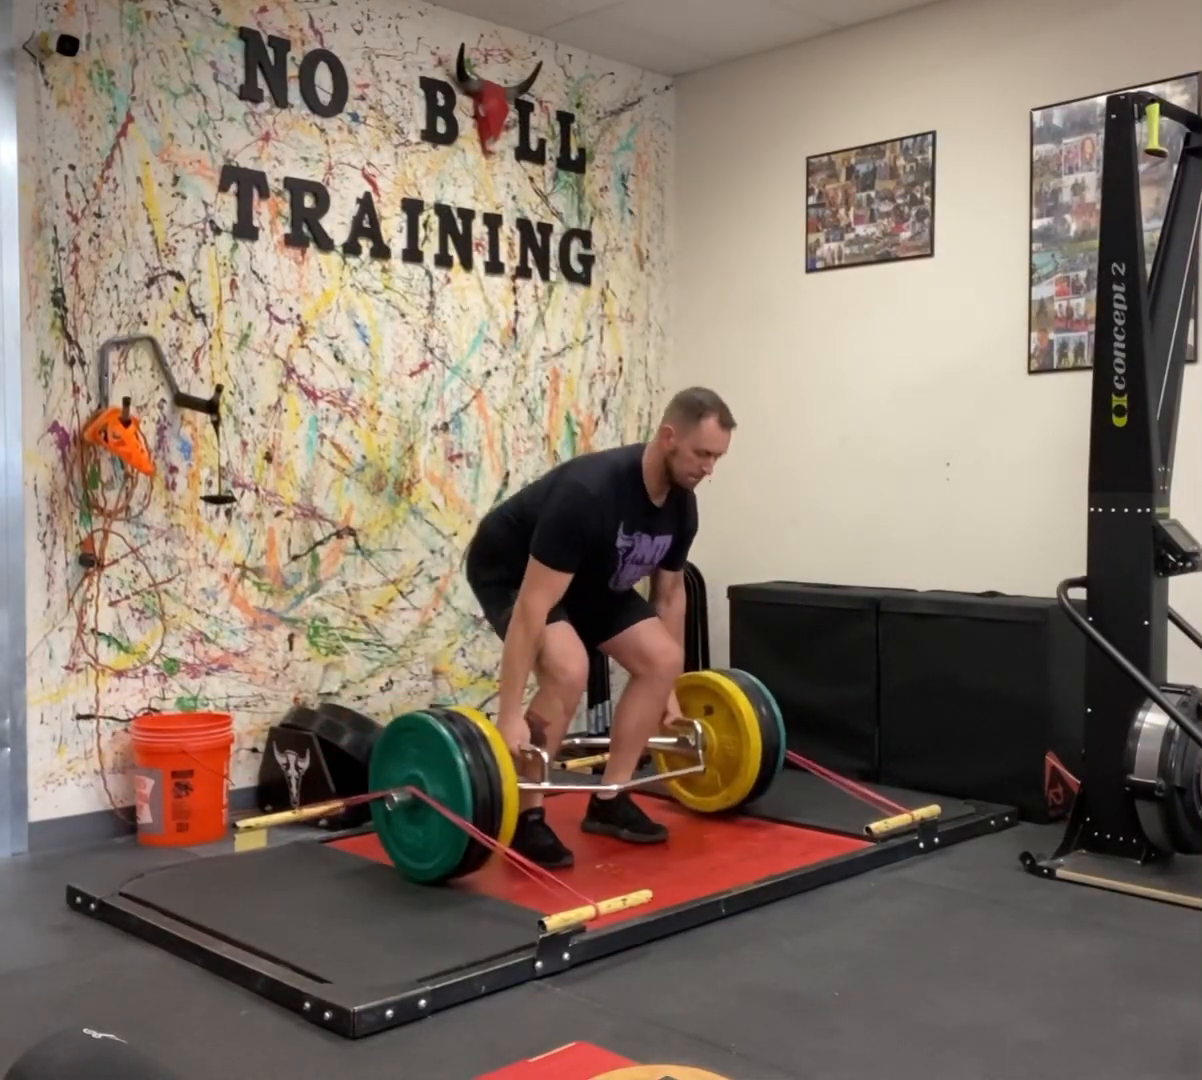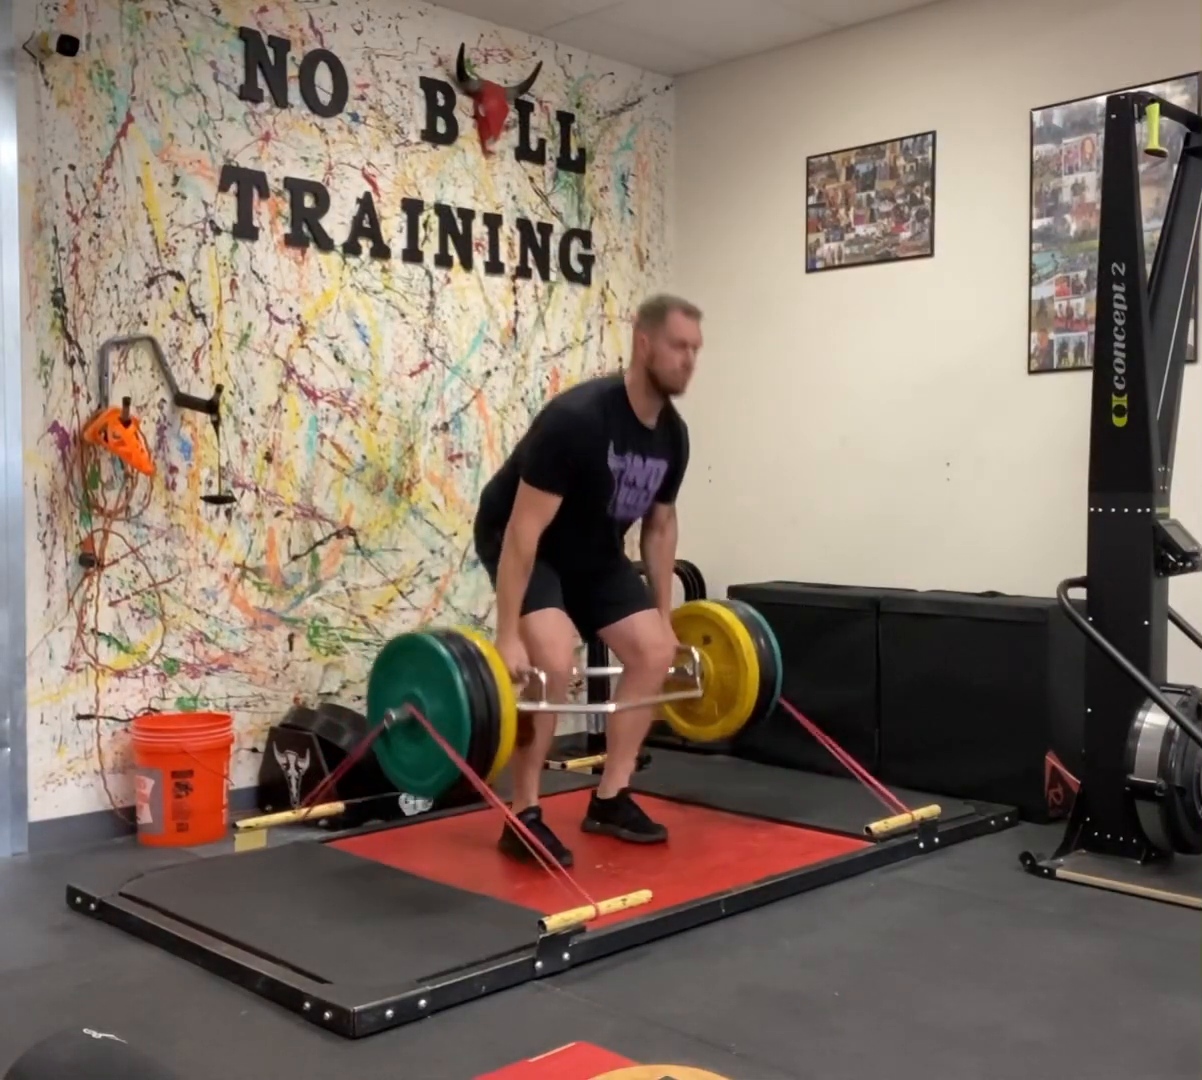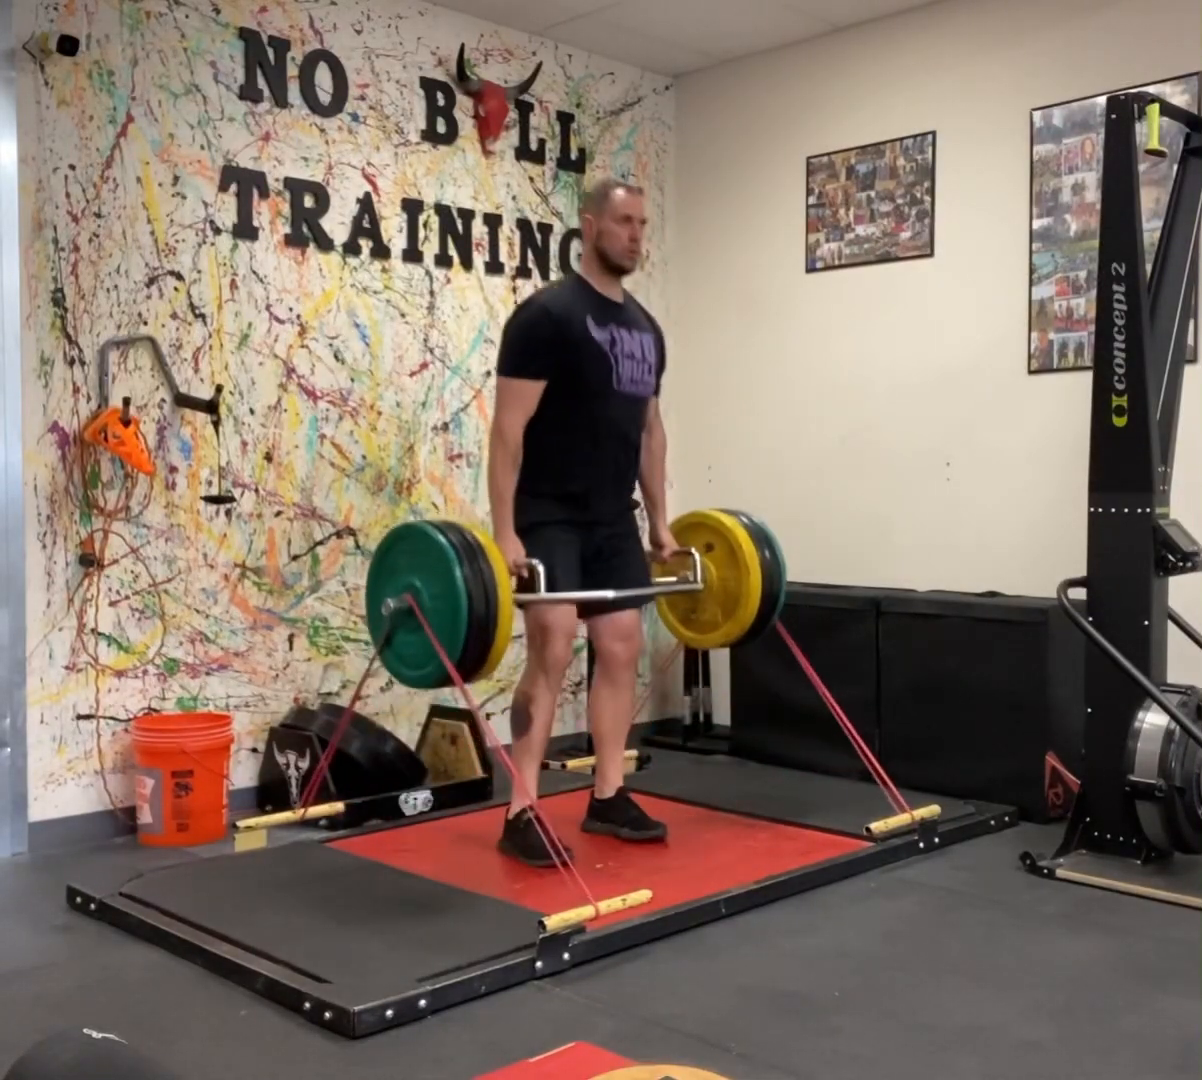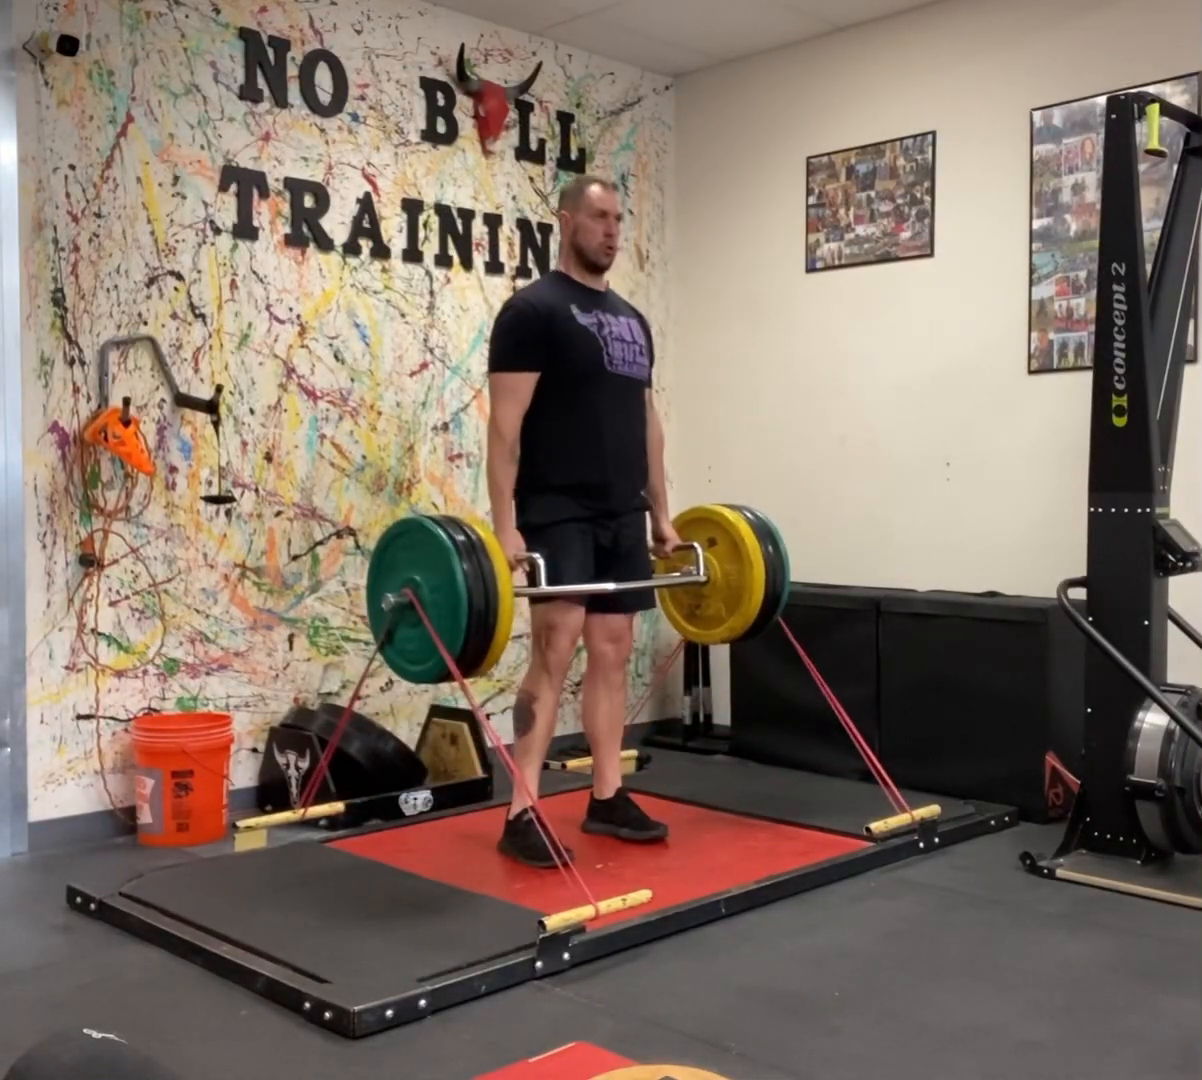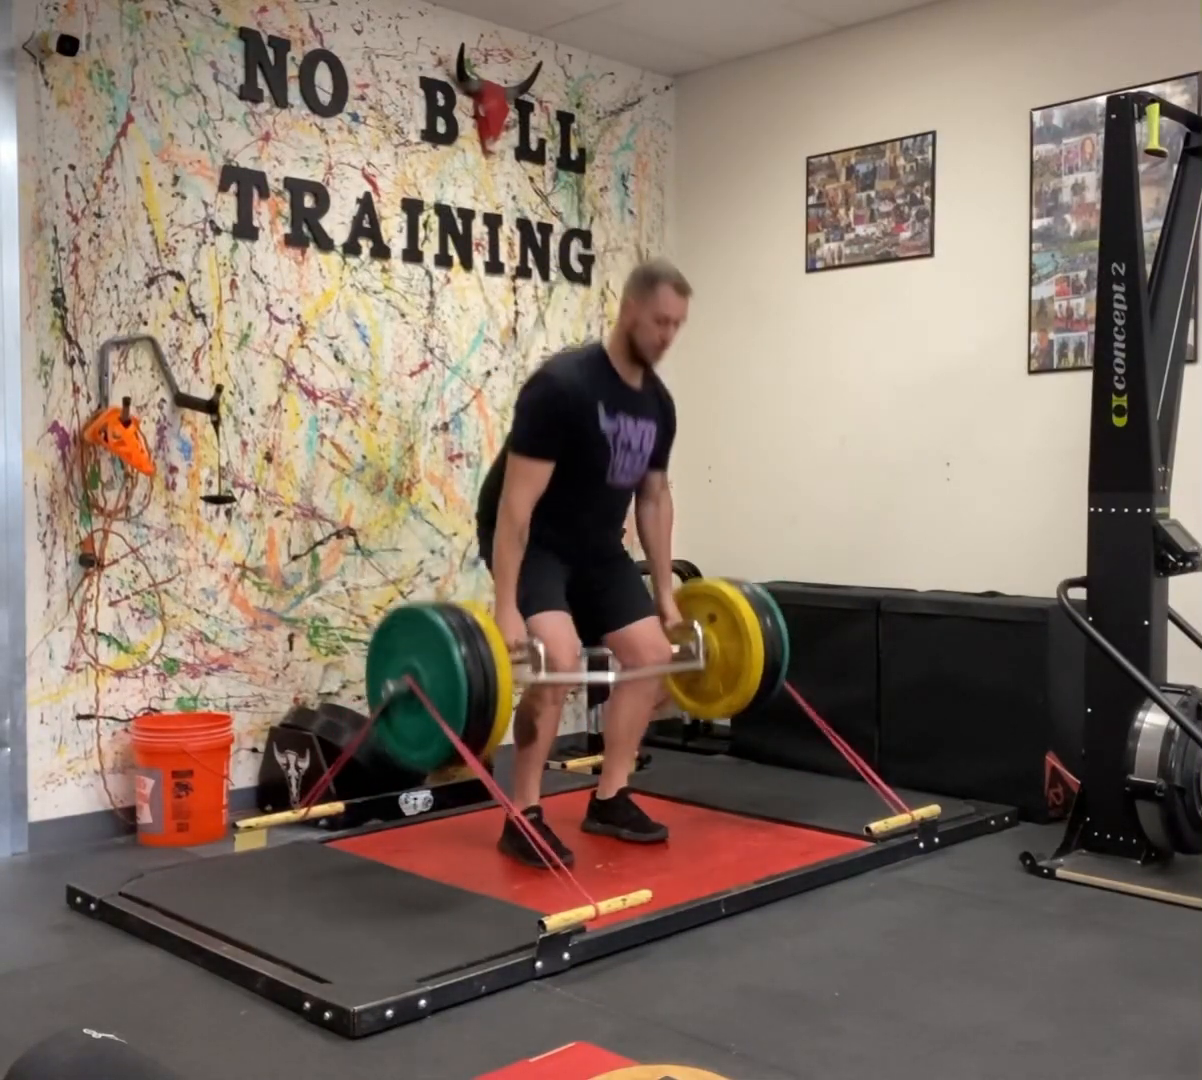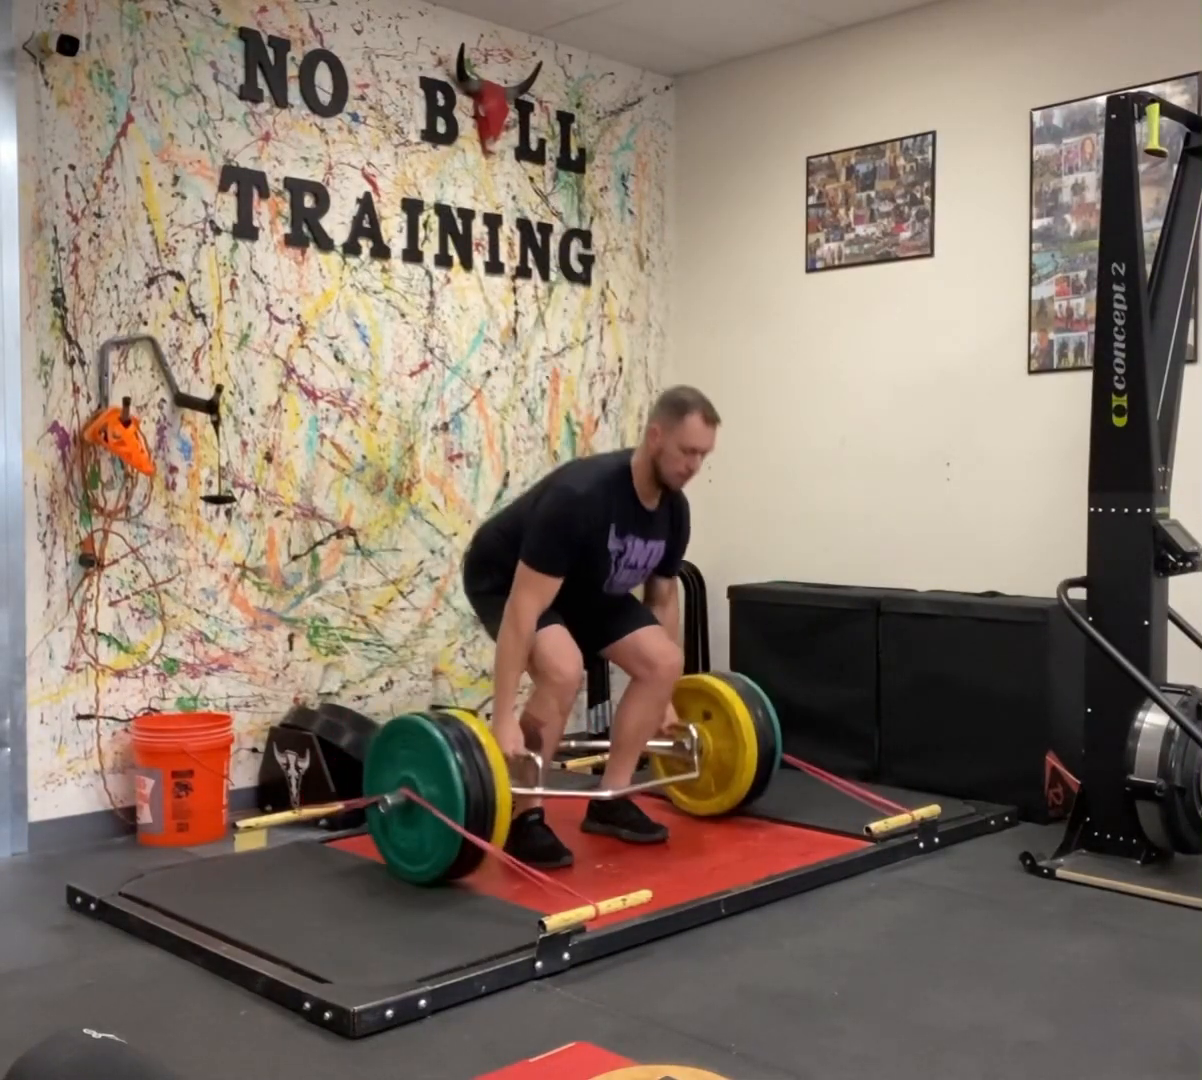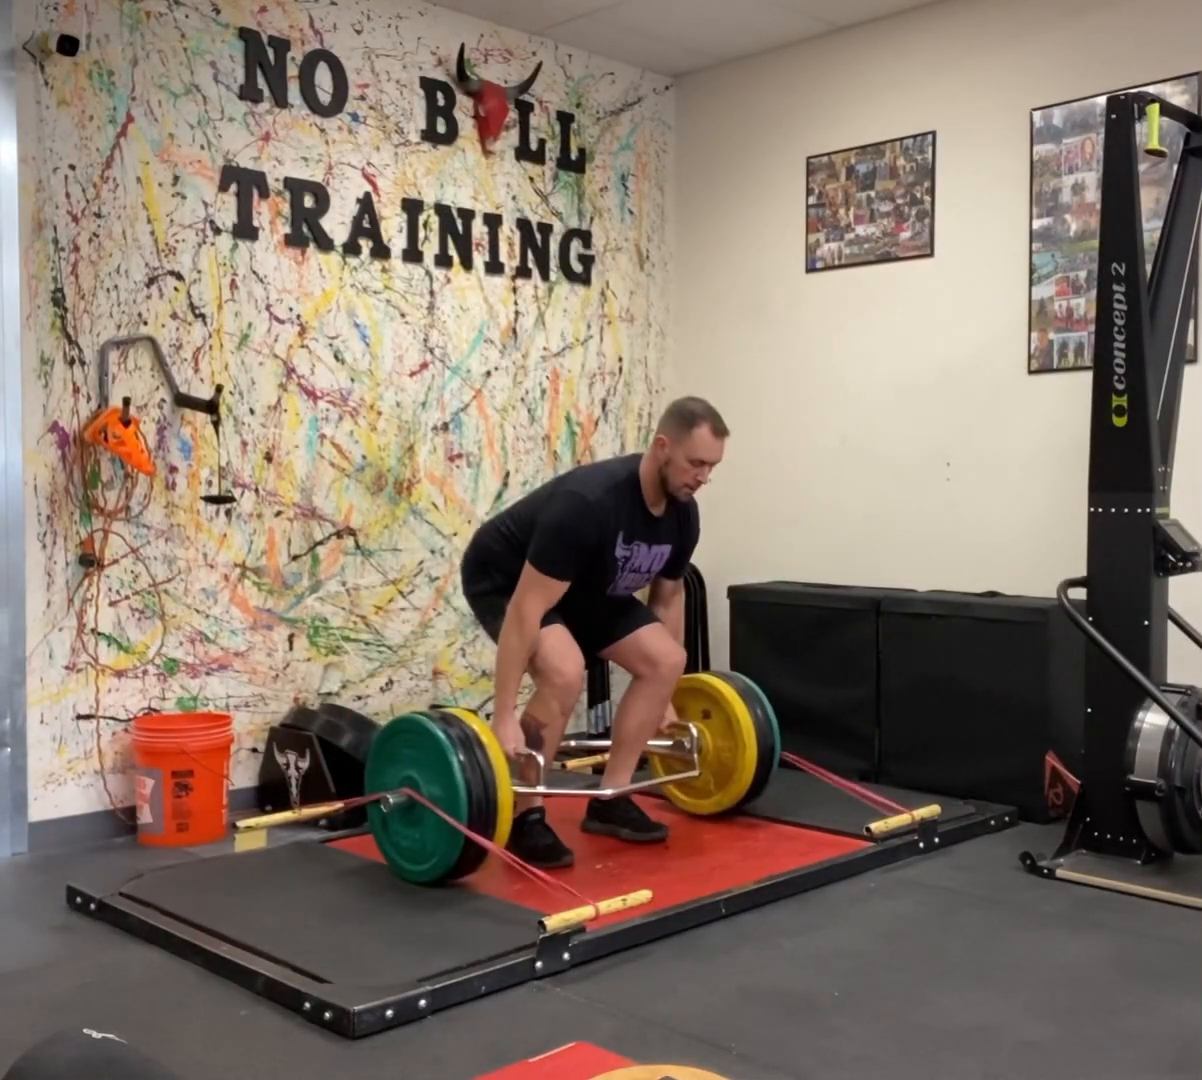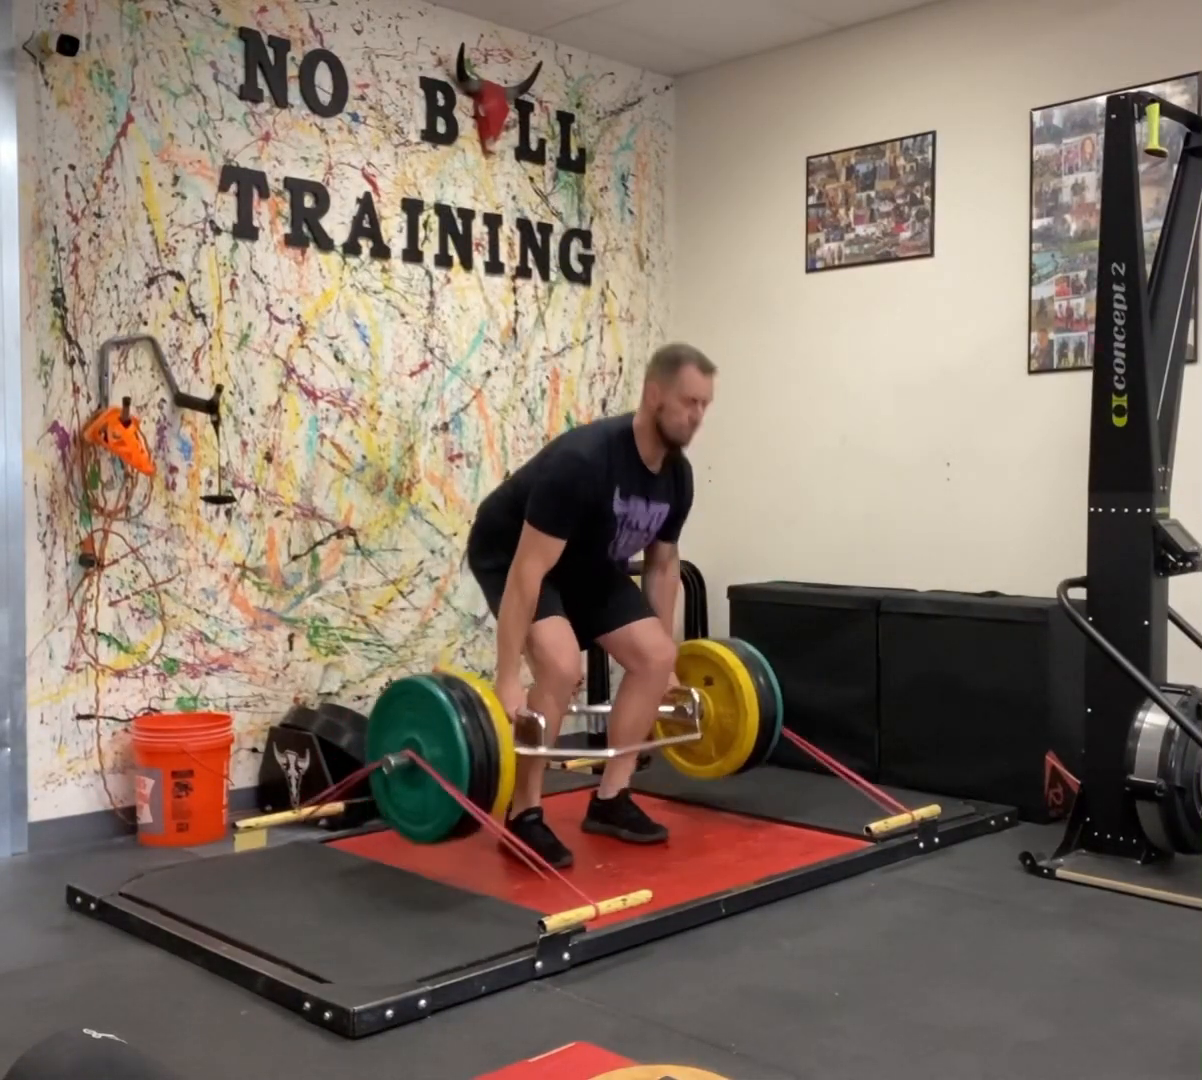
dt=0.3s
person 1, frame 1
left shoulder: (681, 506)
right shoulder: (589, 494)
left elbow: (669, 594)
right elbow: (533, 607)
left wrist: (672, 694)
right wrist: (511, 717)
right hip: (509, 568)
left knee: (662, 661)
right knee: (568, 670)
left ankle: (609, 800)
right ankle: (526, 819)
person 1, frame 2
left shoulder: (672, 434)
right shoulder: (577, 419)
left elbow: (660, 527)
right elbow: (524, 530)
left wrist: (665, 619)
right wrist: (508, 638)
left hip: (594, 549)
right hip: (520, 537)
left knee: (655, 651)
right knee: (555, 664)
left ankle: (610, 798)
right ankle: (522, 816)
person 1, frame 3
left shoulder: (646, 327)
right shoulder: (547, 313)
left elbow: (650, 428)
right elbow: (509, 427)
left wrist: (659, 520)
right wrist: (504, 533)
left hip: (613, 515)
right hip: (549, 515)
left knee: (621, 651)
right knee: (552, 653)
left ankle: (608, 798)
right ankle: (521, 814)
person 1, frame 4
left shoulder: (631, 318)
right shoulder: (533, 309)
left elbow: (646, 419)
right elbow: (505, 423)
left wrist: (660, 513)
right wrist: (506, 526)
left hip: (622, 514)
right hip: (557, 513)
left knee: (611, 655)
right knee: (555, 654)
left ankle: (607, 798)
right ankle: (522, 815)
person 1, frame 5
left shoulder: (658, 402)
right shoulder: (564, 385)
left elbow: (655, 499)
right elbow: (518, 500)
left wrist: (666, 594)
right wrist: (507, 611)
left hip: (596, 546)
right hip: (532, 541)
left knee: (650, 655)
right knee: (559, 660)
left ankle: (609, 799)
right ankle: (523, 814)
person 1, frame 6
left shoulder: (673, 512)
right shoulder: (580, 498)
left elbow: (662, 597)
right elbow: (525, 608)
left wrist: (667, 707)
right wrist: (505, 720)
right hip: (502, 577)
left knee: (664, 665)
right knee: (564, 671)
left ankle: (609, 800)
right ankle: (524, 818)
person 1, frame 7
left shoulder: (682, 515)
right shoulder: (588, 504)
left elbow: (668, 597)
right elbow: (527, 611)
left wrist: (667, 702)
right wrist: (504, 718)
right hip: (503, 577)
left knee: (665, 662)
right knee: (564, 673)
left ankle: (609, 800)
right ankle: (524, 818)
person 1, frame 8
left shoulder: (676, 475)
right shoulder: (582, 460)
left elbow: (663, 565)
right elbow: (528, 571)
left wrist: (669, 668)
right wrist: (507, 681)
left hip: (589, 563)
right hip: (510, 552)
left knee: (654, 656)
right knee: (561, 667)
left ankle: (609, 799)
right ankle: (523, 816)
